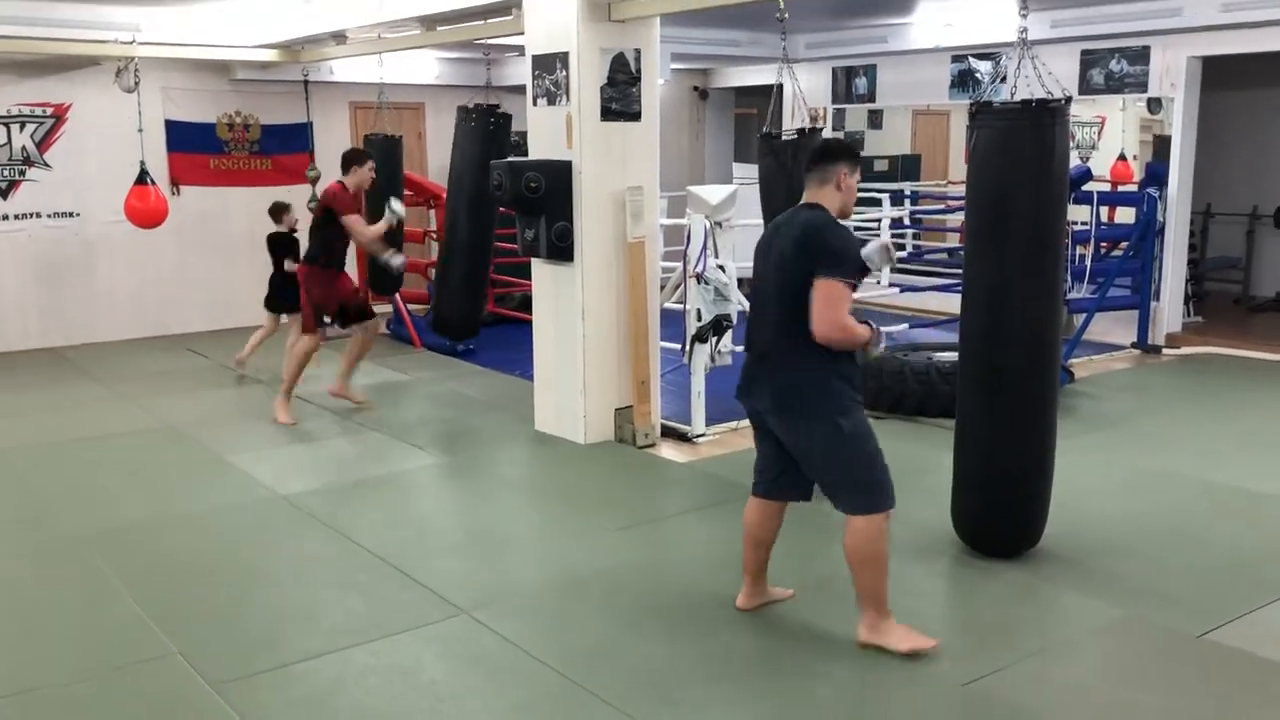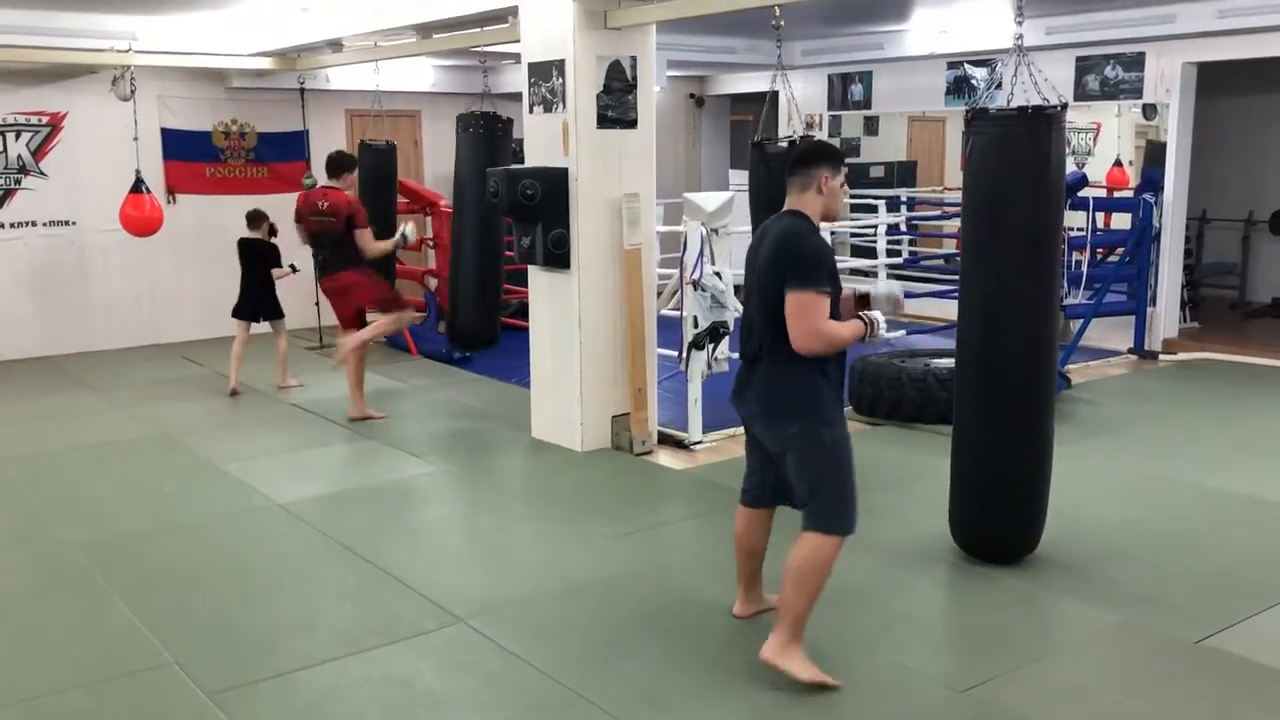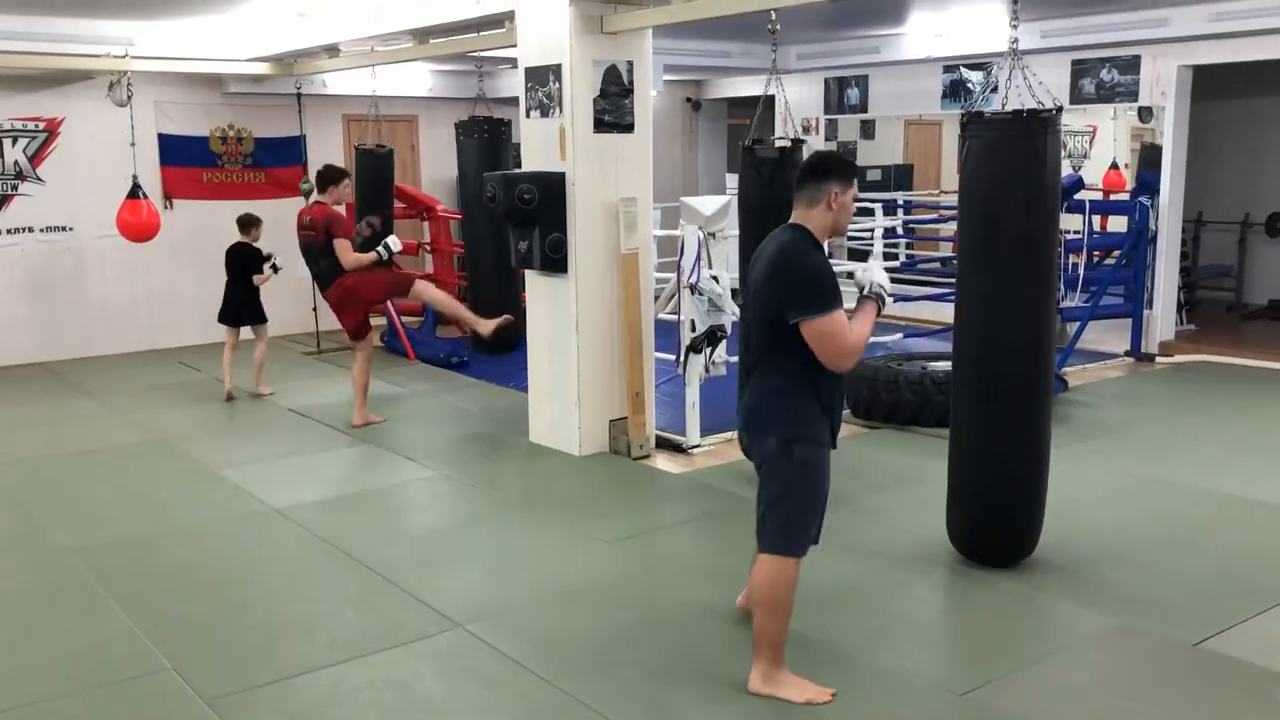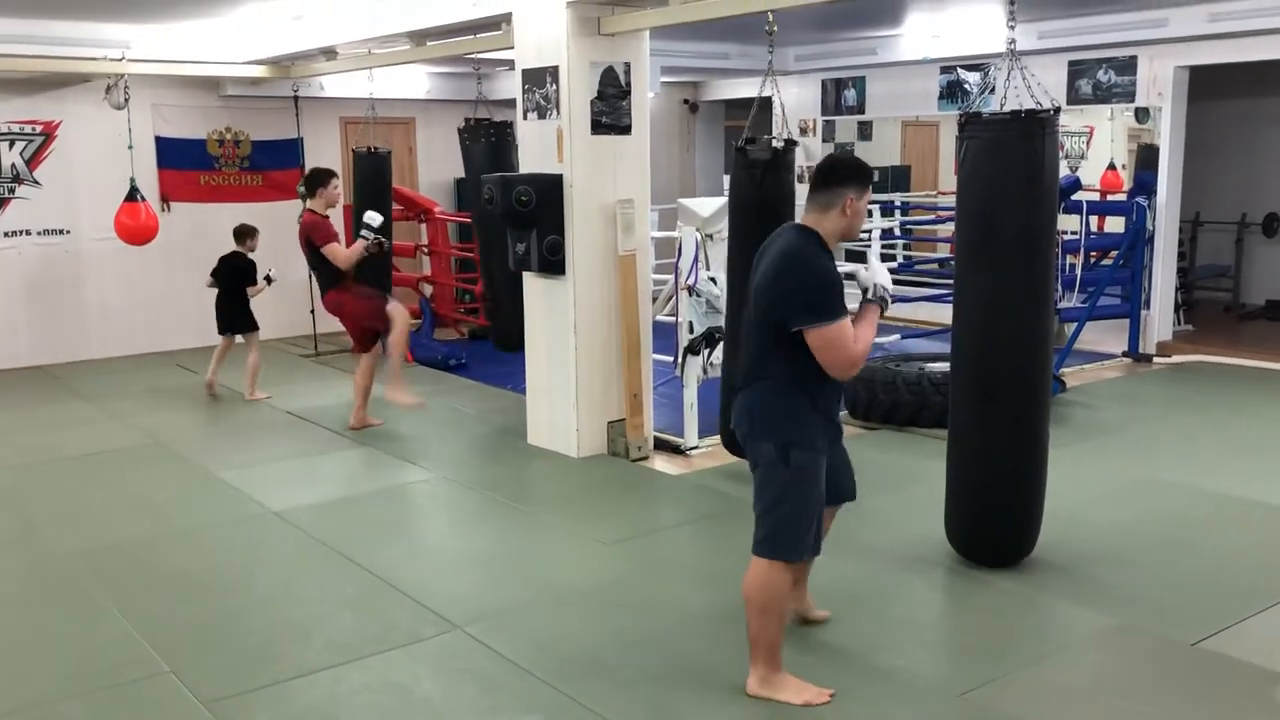
dt=0.2s
person 1, frame 1
left shoulder: (777, 231)
right shoulder: (832, 238)
right elbow: (828, 326)
left wrist: (862, 265)
right wrist: (868, 335)
left hip: (763, 386)
right hip: (814, 394)
left knee: (770, 487)
right knee: (870, 501)
left ankle: (753, 589)
right ankle: (876, 622)
person 1, frame 2
left shoulder: (769, 234)
right shoulder: (806, 245)
right elbow: (810, 336)
left wrist: (863, 299)
right wrist: (865, 326)
left hip: (760, 392)
right hip: (801, 402)
left knee: (758, 496)
right knee: (827, 523)
left ankle: (748, 595)
right ankle: (784, 643)
person 1, frame 3
left shoulder: (782, 245)
right shoulder: (805, 264)
right elbow: (843, 355)
right wrist: (874, 298)
left hip: (770, 406)
right hip: (790, 417)
left knee: (779, 512)
right knee: (784, 542)
left ankle: (754, 593)
right ankle: (768, 670)
person 1, frame 4
left shoulder: (788, 241)
right shoulder: (811, 268)
right elbow: (846, 362)
right wrist: (875, 301)
left hip: (792, 409)
right hip: (785, 421)
left knee: (828, 494)
right knee: (778, 545)
left ankle: (795, 598)
right ankle: (765, 673)
person 2, frame 1
left shoulder: (352, 198)
right shoulder: (337, 195)
left elbow: (362, 238)
right elbow: (364, 235)
left wrist: (385, 254)
right wrist: (391, 217)
left hip: (336, 273)
right hip: (317, 272)
left knee: (368, 325)
right knee: (311, 338)
left ankle: (342, 383)
right ankle: (282, 399)
person 2, frame 2
left shoulder: (304, 199)
right shoulder: (350, 205)
left elbow: (305, 238)
right elbow: (371, 250)
right wrist: (398, 240)
left hip: (328, 279)
right hip: (354, 275)
left knee: (354, 336)
right knee: (400, 314)
left ankle: (358, 407)
right ankle: (355, 341)
person 2, frame 3
left shoulder: (304, 216)
right shoulder: (335, 218)
right elbow: (348, 261)
left wrist: (360, 233)
right wrist: (381, 252)
left hip: (333, 293)
right hip: (349, 284)
left knee: (363, 347)
right knee: (421, 288)
left ankle: (360, 414)
right ankle: (480, 324)
person 2, frame 4
left shoulder: (316, 220)
right shoulder: (315, 223)
right elbow: (344, 262)
left wrist: (366, 246)
right wrist: (366, 236)
left hip: (338, 294)
right hip: (342, 293)
left knee: (369, 351)
right knee: (398, 314)
left ankle: (359, 415)
right ankle: (395, 386)
person 3, frame 1
left shoulder: (271, 238)
right shoulder: (291, 241)
right elbow: (288, 267)
left wrist: (291, 230)
left hip: (276, 285)
right hip: (289, 286)
left knee: (269, 327)
right knee: (295, 327)
left ankle: (244, 355)
person 3, frame 2
left shoulder: (242, 243)
right shoulder: (270, 248)
right elbow: (276, 274)
left wrist: (268, 237)
right wrist: (291, 268)
left hip: (246, 296)
right hip: (266, 296)
left knee: (240, 339)
right knee: (281, 335)
left ankle: (233, 381)
right ankle: (283, 378)
person 3, frame 3
left shoulder: (230, 250)
right shoulder: (255, 253)
right elbow: (257, 280)
right wrist: (273, 268)
left hip: (231, 300)
right hip: (249, 301)
left knee: (230, 344)
right knee: (262, 341)
left ankle: (228, 385)
right ankle: (257, 385)
person 3, frame 4
left shoulder: (223, 260)
right shoulder: (248, 264)
left elbow: (209, 282)
right elbow: (251, 292)
right wrist: (267, 280)
left hip: (223, 307)
right hip: (240, 309)
left knee: (225, 344)
right knee: (253, 349)
left ankle: (211, 376)
right ankle: (250, 391)
